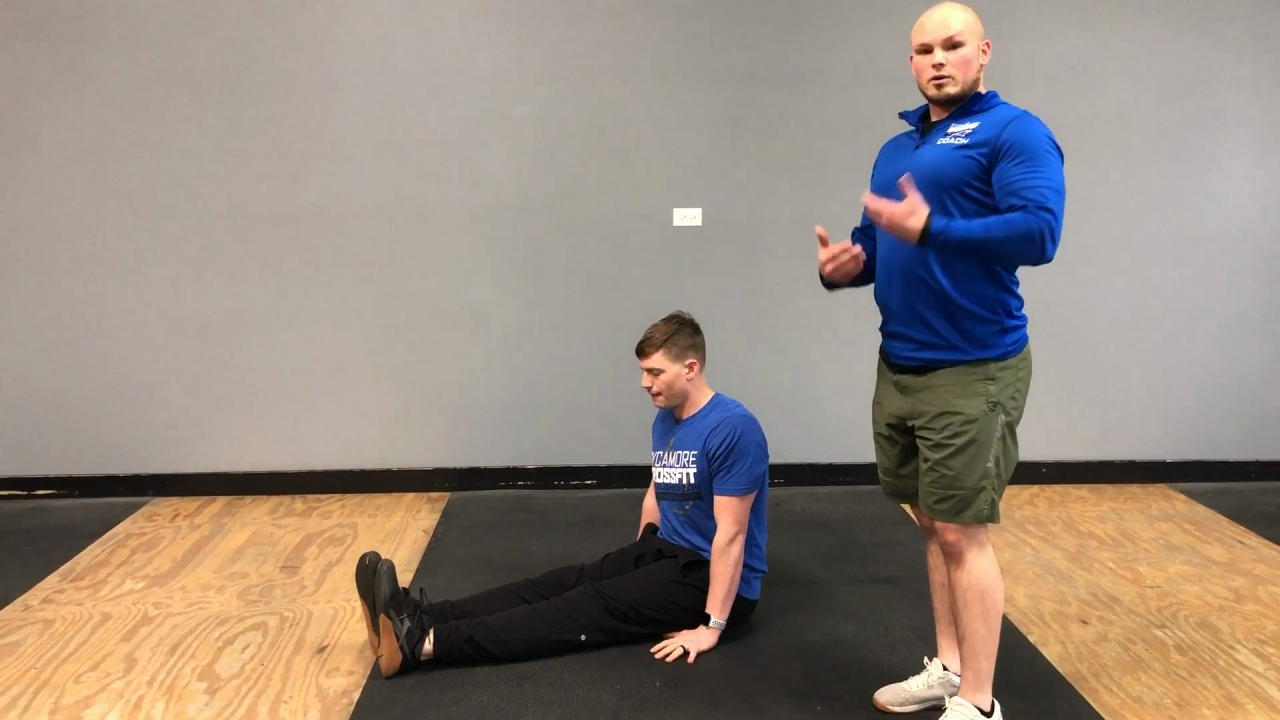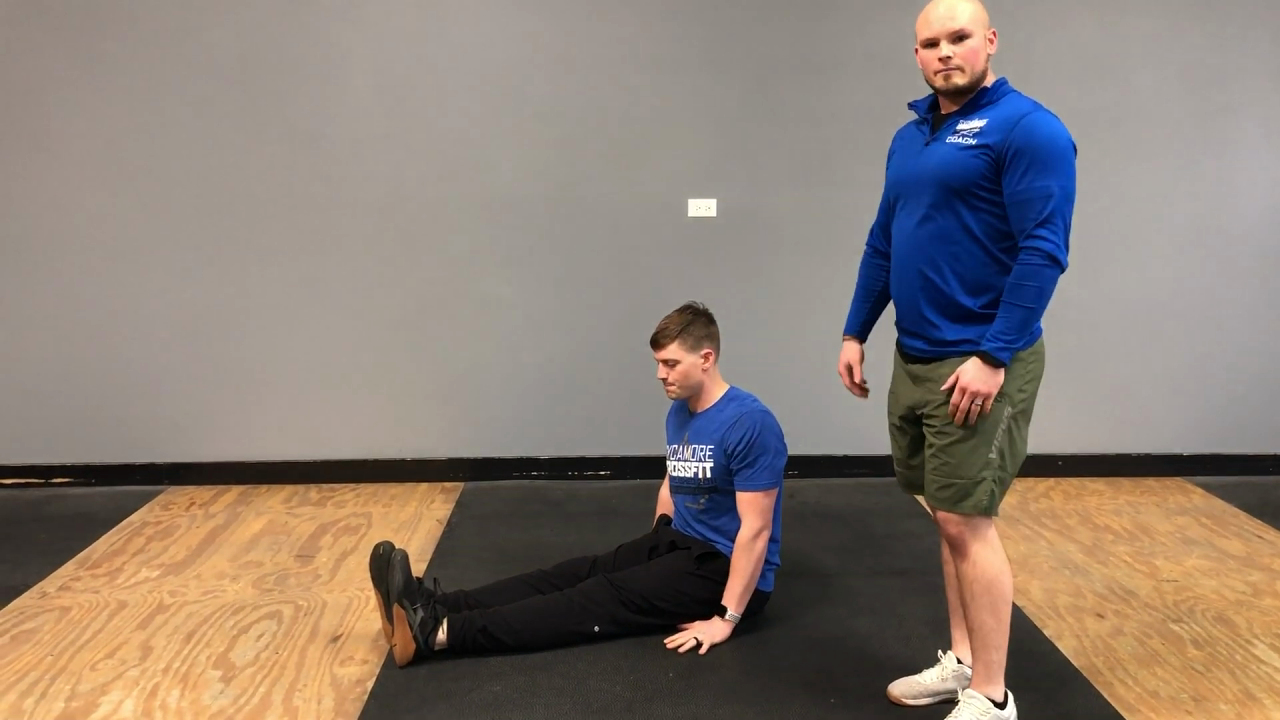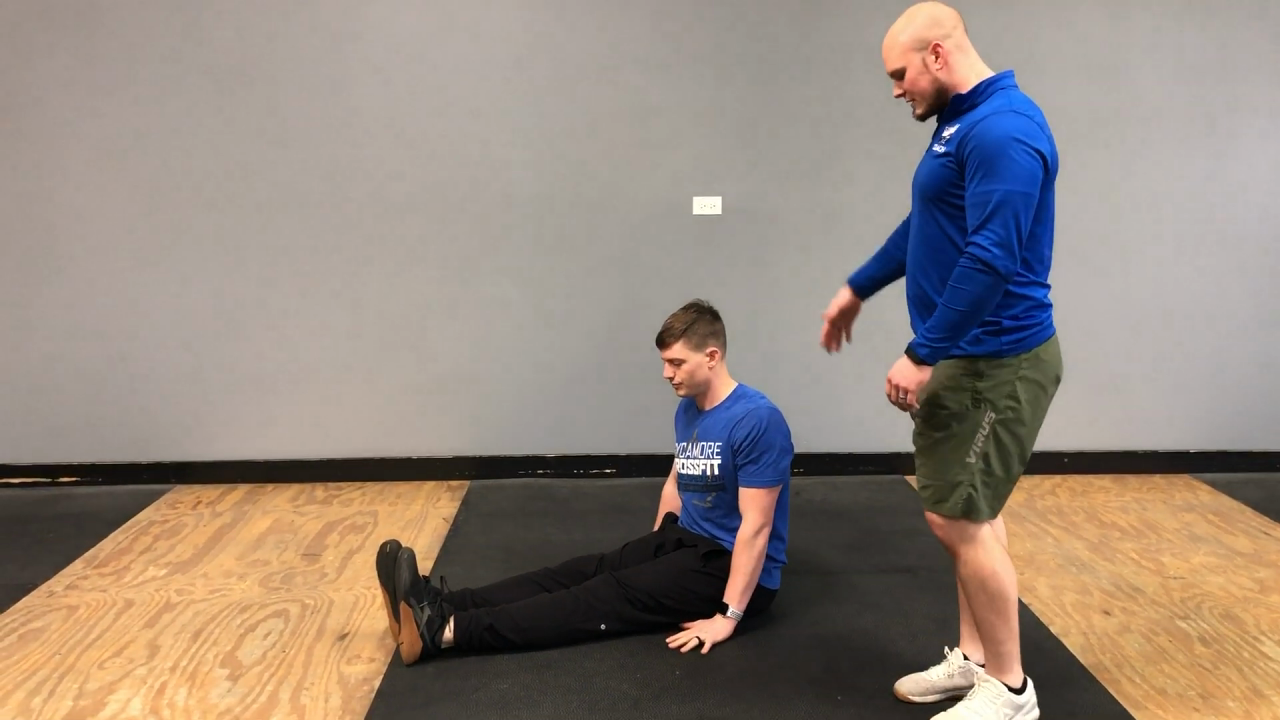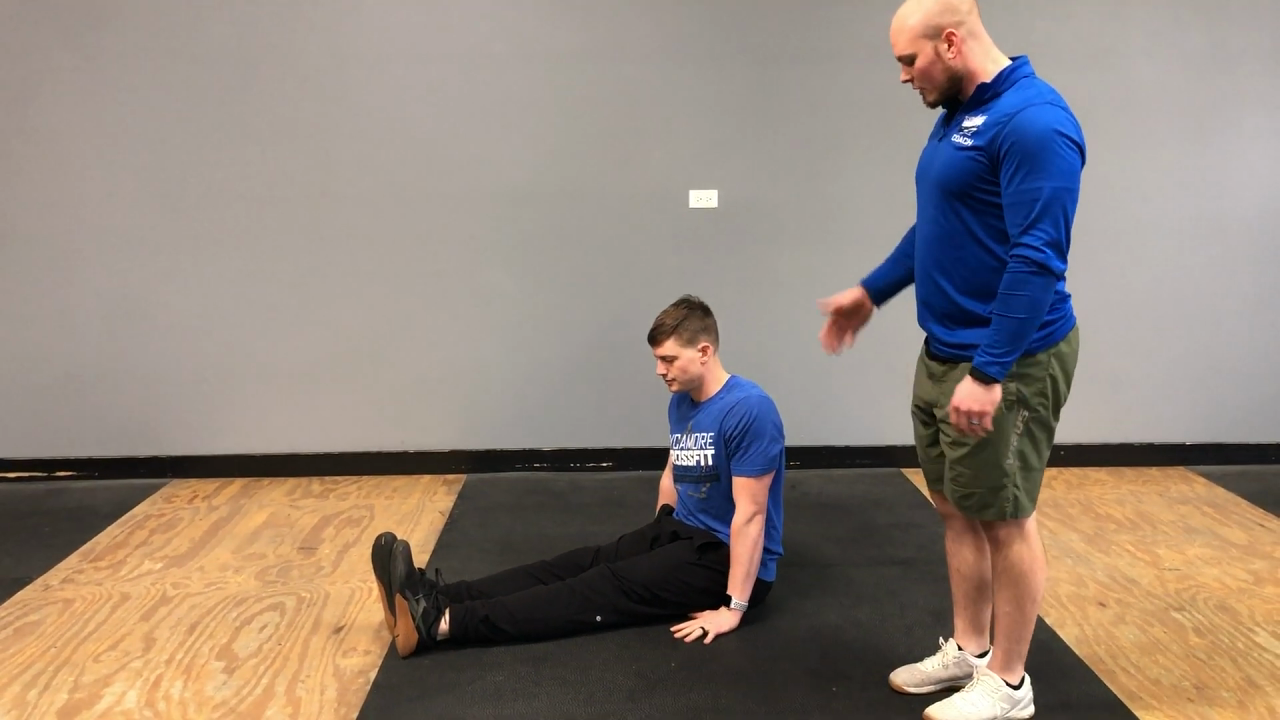
dt=0.7s
person 1, frame 1
left shoulder: (1014, 132)
right shoulder: (897, 149)
left elbow: (1038, 231)
right elbow: (876, 241)
left wrist: (930, 229)
right wrist: (842, 265)
left hip: (972, 371)
right hip: (899, 366)
left knee: (962, 533)
right knee: (932, 525)
person 1, frame 2
left shoulder: (1026, 129)
right shoulder: (909, 137)
left elbow: (1043, 251)
right elbow: (881, 243)
left wrist: (992, 356)
right wrist: (854, 332)
left hip: (980, 361)
right hip: (914, 358)
left knee: (966, 523)
right knee: (947, 518)
right ankle: (961, 661)
person 1, frame 3
left shoulder: (1004, 130)
right shoulder: (960, 125)
left elbow: (989, 260)
right elbow: (923, 232)
left wrist: (922, 353)
right wrist: (857, 289)
left hip: (993, 363)
right hip: (962, 358)
left knee: (959, 521)
right knee: (965, 514)
right ankle: (973, 657)
person 1, frame 4
left shoulder: (1033, 121)
right shoulder: (957, 115)
left elbow: (1036, 261)
left wrist: (989, 372)
right wrist: (869, 293)
left hip: (1006, 361)
right hip: (944, 352)
left knee: (1002, 519)
right knee: (956, 508)
right ankle: (967, 649)
person 2, frame 1
left shoulder: (733, 429)
right shoulder: (666, 420)
left elbow: (731, 535)
left wrist: (711, 626)
right wrist: (637, 566)
left hip: (716, 579)
right hip: (669, 551)
left knee: (594, 607)
right knee: (566, 583)
left ankle: (424, 643)
right ankle: (422, 618)
person 2, frame 2
left shoulder: (750, 424)
right shoulder: (679, 413)
left elbow: (756, 529)
left wrist: (725, 618)
right wrist: (651, 555)
left hip: (727, 568)
right hip: (682, 542)
left knee: (606, 597)
right knee: (579, 573)
left ankle: (439, 633)
right ankle: (436, 609)
person 2, frame 3
left shoulder: (756, 421)
right shoulder: (688, 410)
left elbow: (756, 527)
left wrist: (727, 616)
right wrist: (654, 555)
left hip: (733, 567)
right hip: (687, 540)
left knee: (612, 596)
right knee: (585, 572)
left ankle: (446, 631)
right ankle: (442, 607)
person 2, frame 4
left shoulder: (748, 410)
right shoulder: (682, 402)
left elbow: (750, 513)
left wrist: (733, 607)
right wrist: (654, 545)
left hip: (728, 558)
right hip: (686, 531)
left knee: (606, 587)
right knee: (581, 563)
left ankle: (440, 623)
right ankle: (438, 601)
